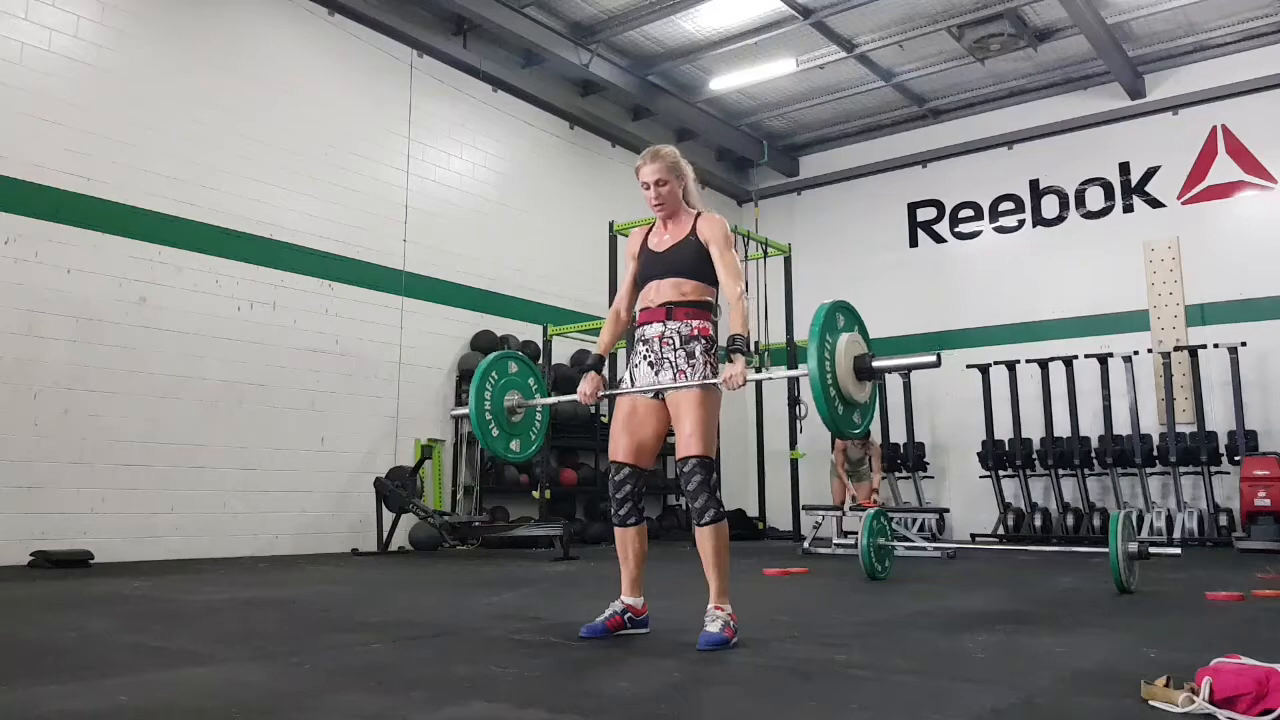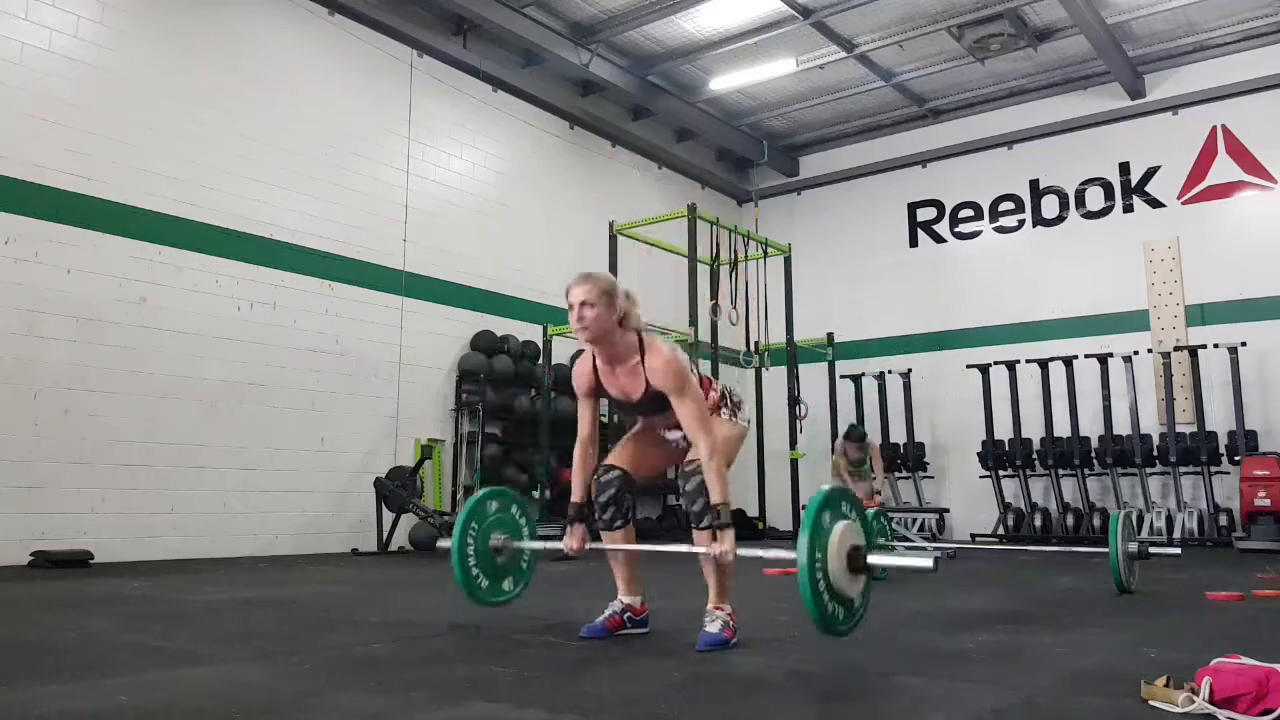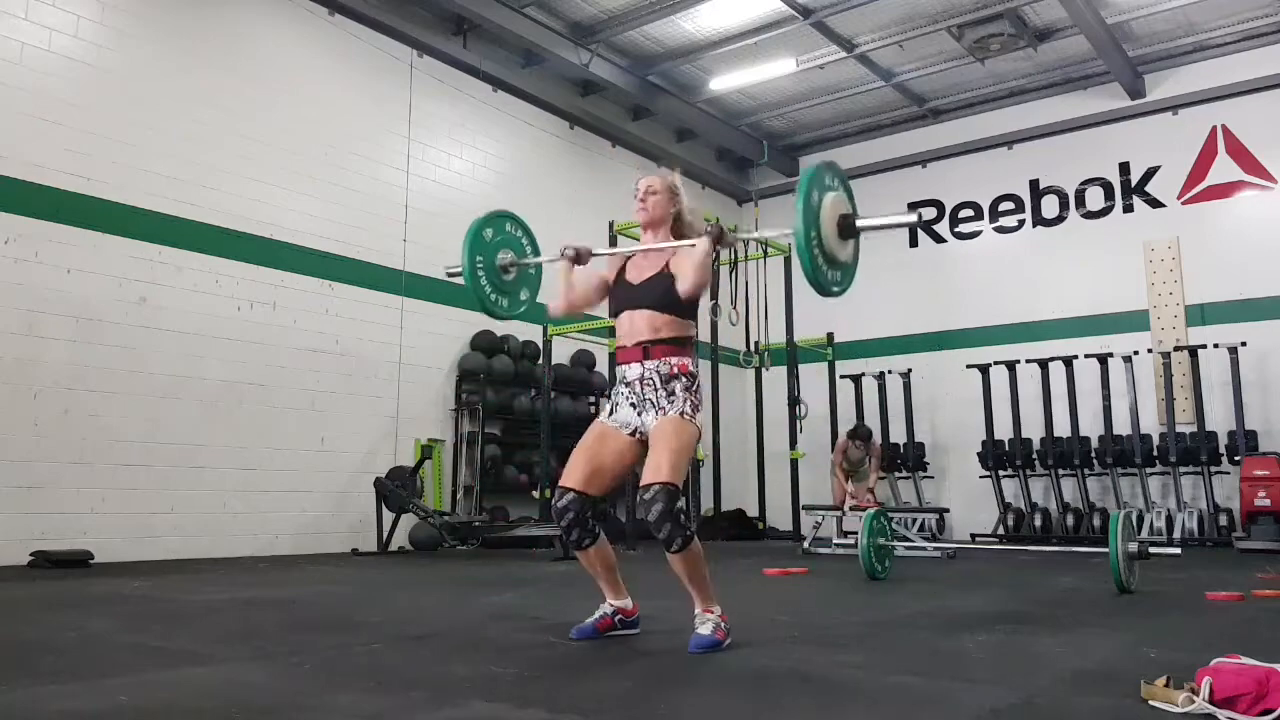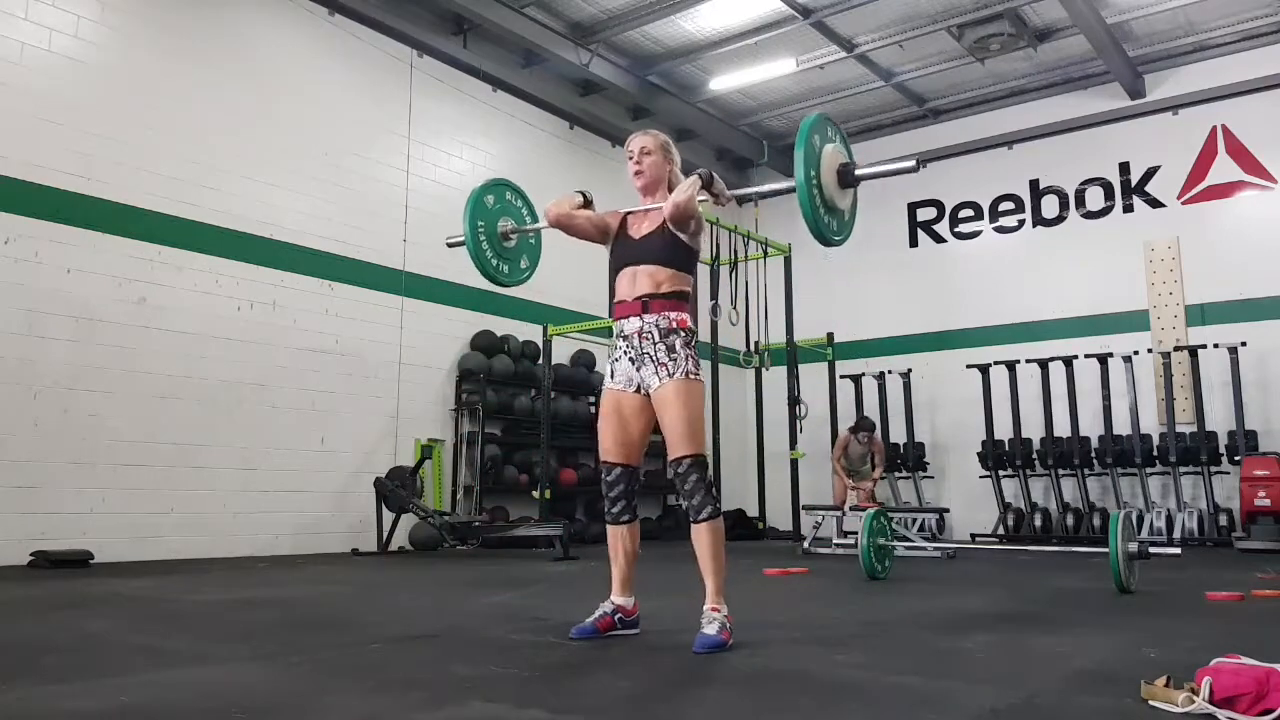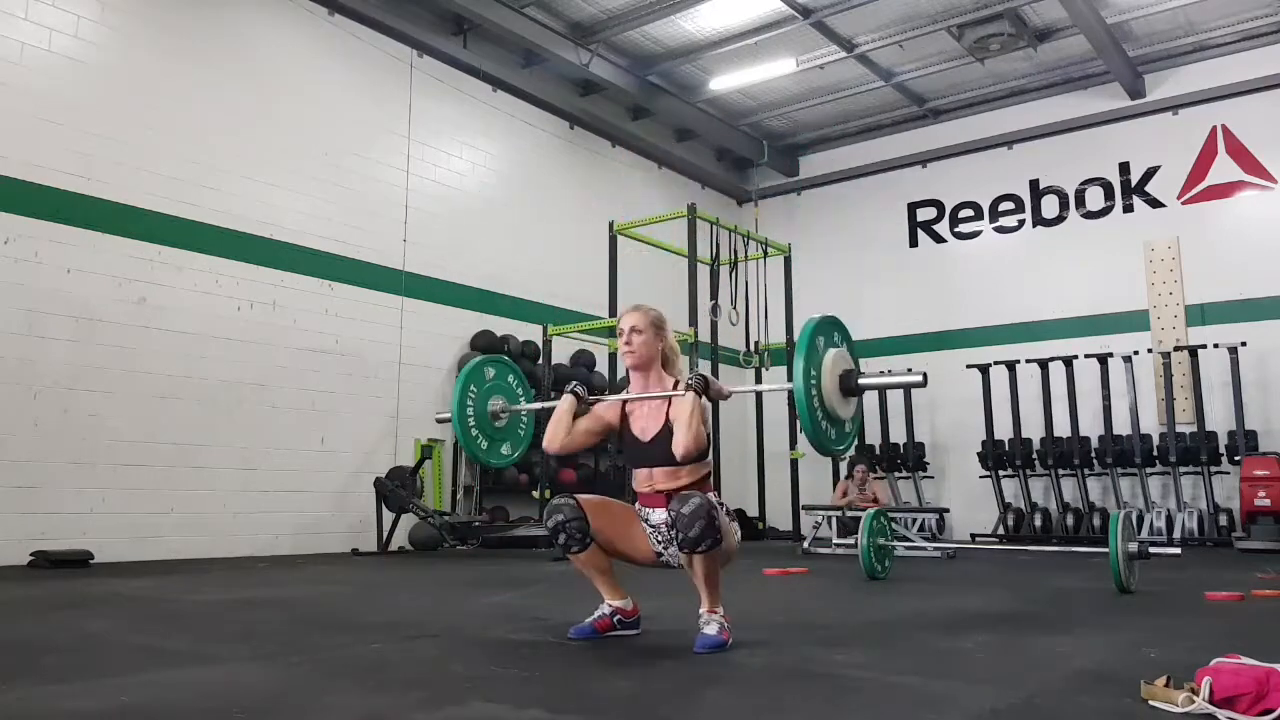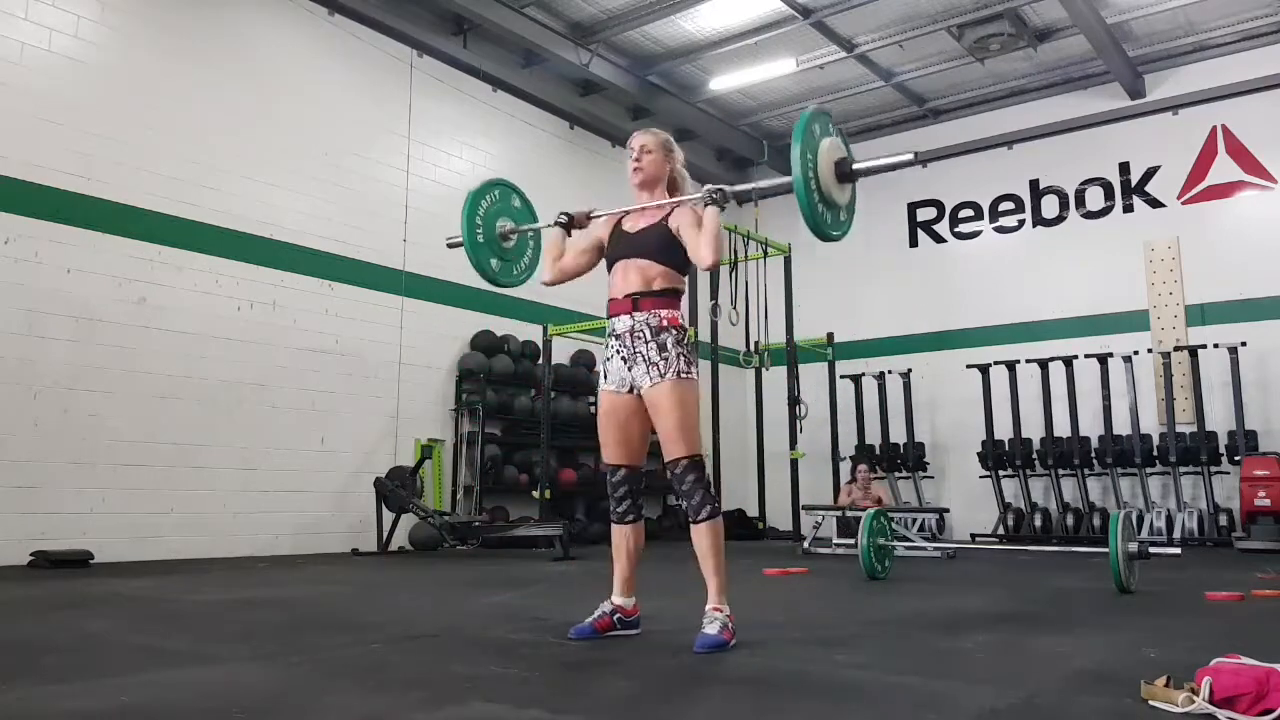
dt=0.5s
person 1, frame 1
left shoulder: (709, 225)
right shoulder: (639, 239)
left elbow: (735, 293)
right elbow: (620, 309)
left wrist: (738, 352)
right wrist: (595, 366)
left hip: (690, 347)
right hip: (643, 353)
left knee: (696, 475)
right knee: (622, 480)
left ankle: (720, 610)
right ankle: (631, 603)
person 1, frame 2
left shoulder: (661, 360)
right shoulder: (586, 367)
left elbow: (703, 438)
right elbow: (585, 445)
left wrist: (723, 525)
right wrist: (577, 519)
left hip: (718, 414)
right hip: (662, 426)
left knee: (694, 484)
right knee: (610, 484)
left ankle: (720, 614)
right ankle: (629, 603)
person 1, frame 3
left shoulder: (684, 253)
right shoulder: (620, 266)
left elbow: (689, 286)
right elbow: (562, 306)
left wrist: (708, 245)
right wrist: (574, 263)
left hip: (671, 388)
right hip: (624, 391)
left knee: (657, 502)
right knee: (568, 502)
left ankle: (709, 614)
right ankle: (620, 606)
person 1, frame 4
left shoulder: (684, 215)
right shoulder: (619, 221)
left elbow: (678, 205)
right elbow: (556, 215)
left wrist: (702, 185)
right wrist: (584, 202)
left hip: (672, 345)
right hip: (625, 351)
left knee: (689, 475)
right knee: (615, 480)
left ankle: (716, 611)
right ankle: (621, 605)
person 1, frame 5
left shoulder: (685, 397)
right shoulder: (615, 409)
left elbow: (685, 447)
right elbow: (554, 443)
left wrist: (695, 392)
right wrist: (572, 396)
left hip: (700, 510)
right hip: (647, 521)
left knee: (692, 511)
right knee: (562, 513)
left ankle: (713, 613)
right ankle: (619, 606)
person 1, frame 6
left shoulder: (682, 215)
right shoulder: (611, 224)
left elbow: (709, 257)
right elbow: (553, 272)
left wrist: (712, 206)
right wrist: (566, 226)
left hip: (663, 342)
right hip: (617, 347)
left knee: (686, 474)
right knee: (620, 482)
left ankle: (717, 609)
right ankle: (623, 603)
